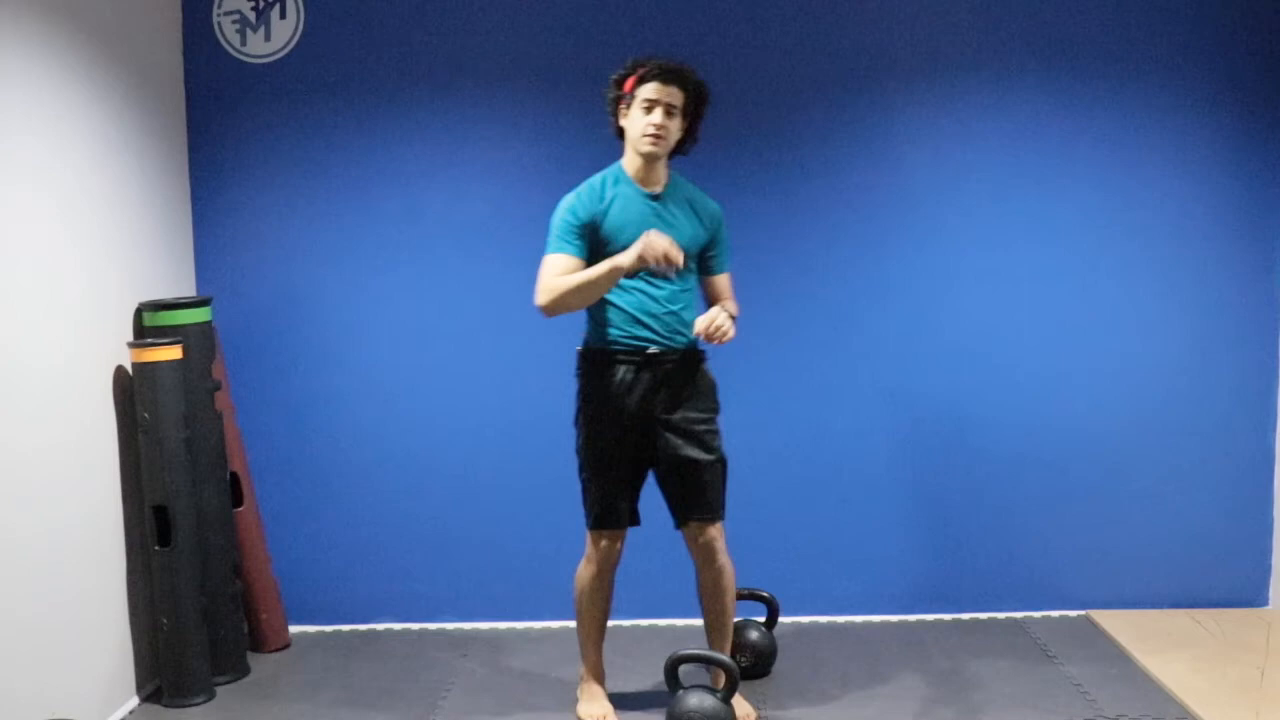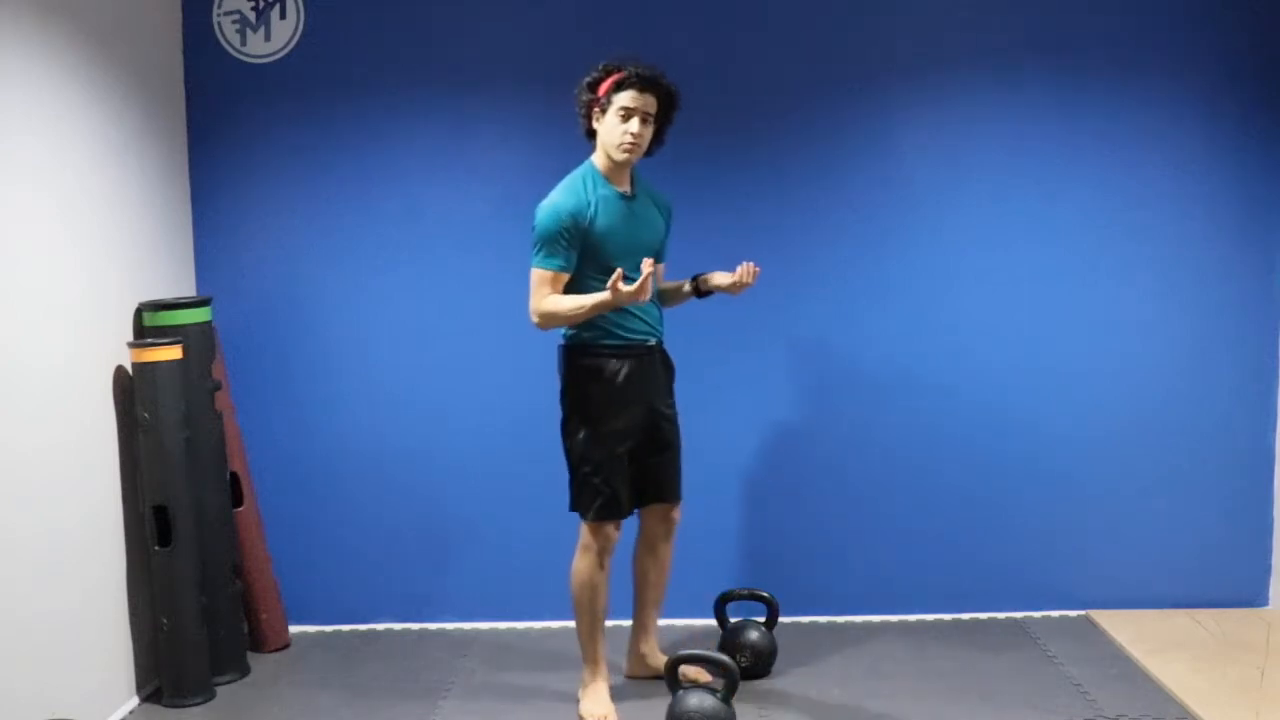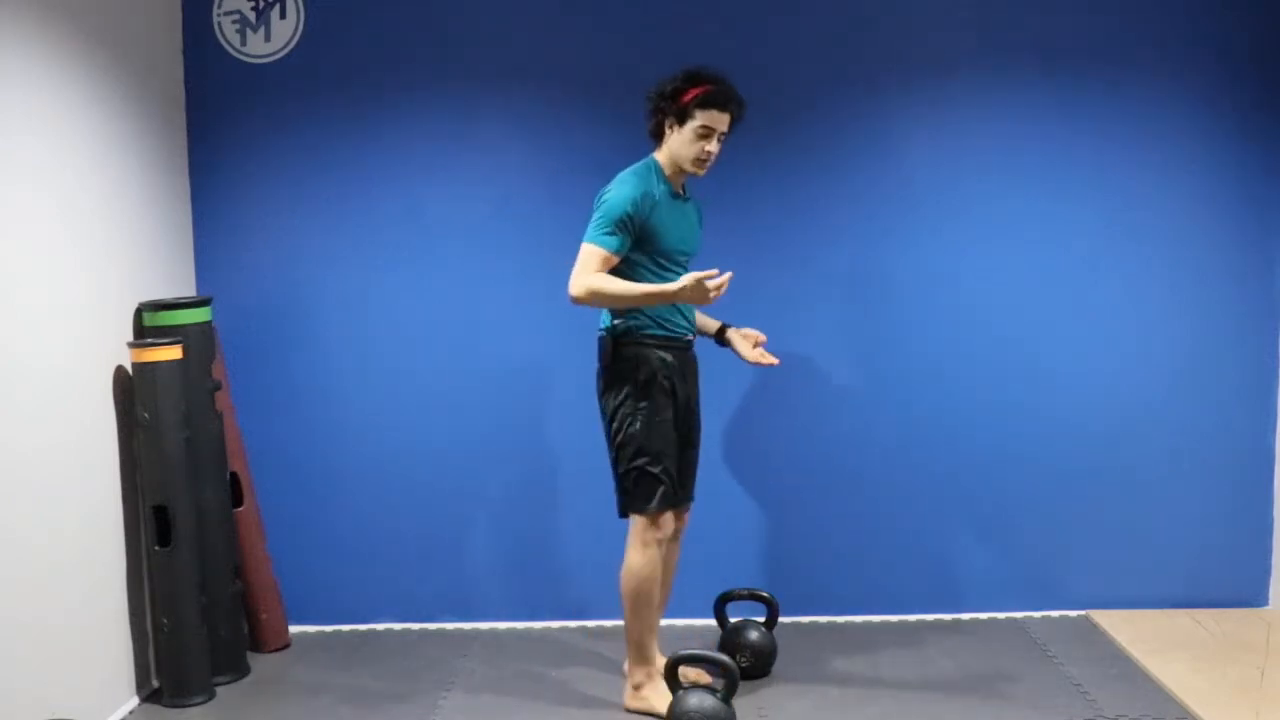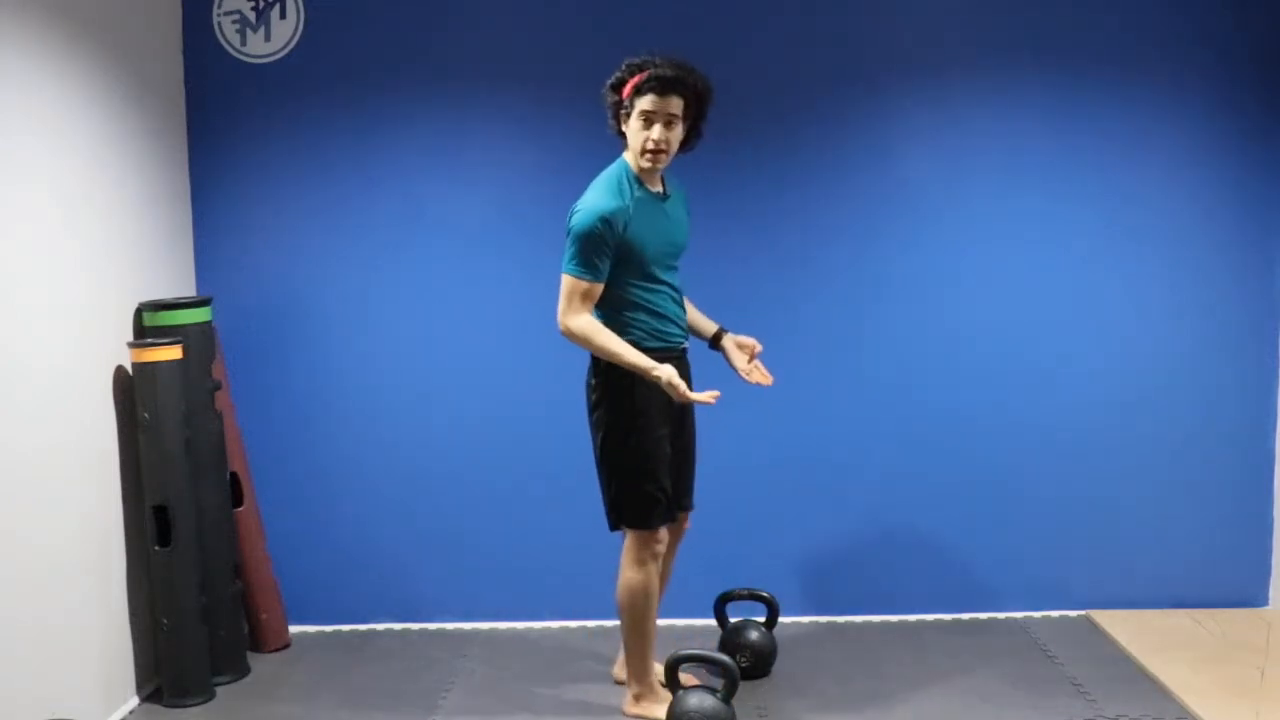
dt=1s
person 1, frame 1
left shoulder: (705, 210)
right shoulder: (586, 202)
left elbow: (723, 299)
right elbow: (548, 296)
left wrist: (721, 320)
right wrist: (627, 260)
left hip: (685, 380)
right hip: (612, 379)
left knee: (709, 537)
right knee: (604, 543)
person 1, frame 2
left shoulder: (655, 203)
right shoulder: (565, 205)
right elbow: (542, 309)
left wrist: (704, 284)
right wrist: (612, 299)
left hip: (652, 369)
right hip: (597, 375)
left knee: (662, 516)
right knee: (599, 531)
left ankle: (644, 650)
person 1, frame 3
left shoulder: (688, 203)
right shoulder: (627, 194)
right elbow: (583, 285)
left wrist: (723, 330)
right wrist: (673, 291)
left hip: (677, 363)
right hip: (634, 366)
left knee: (675, 518)
right knee: (651, 523)
left ankle: (648, 653)
person 1, frame 4
left shoulder: (674, 197)
right shoulder: (600, 208)
right elbow: (573, 317)
left wrist: (718, 337)
right wrist: (652, 370)
left hip: (671, 376)
right hip: (629, 383)
left knee: (673, 527)
right knee: (645, 538)
left ankle: (634, 659)
